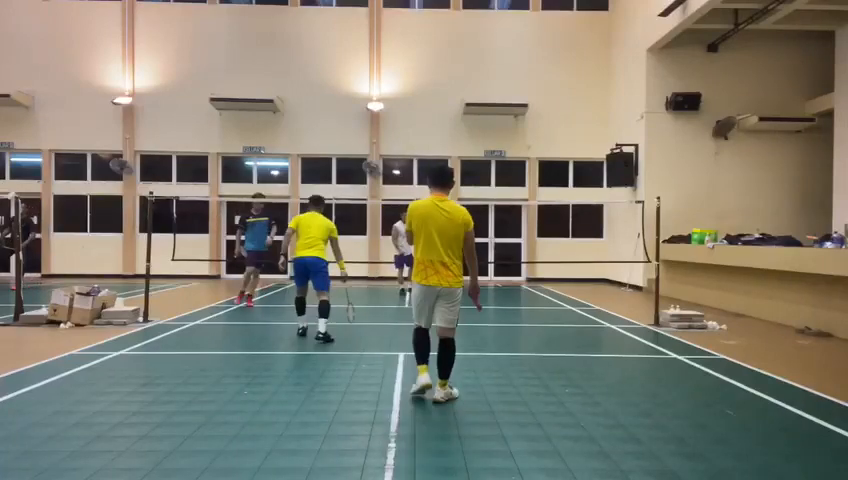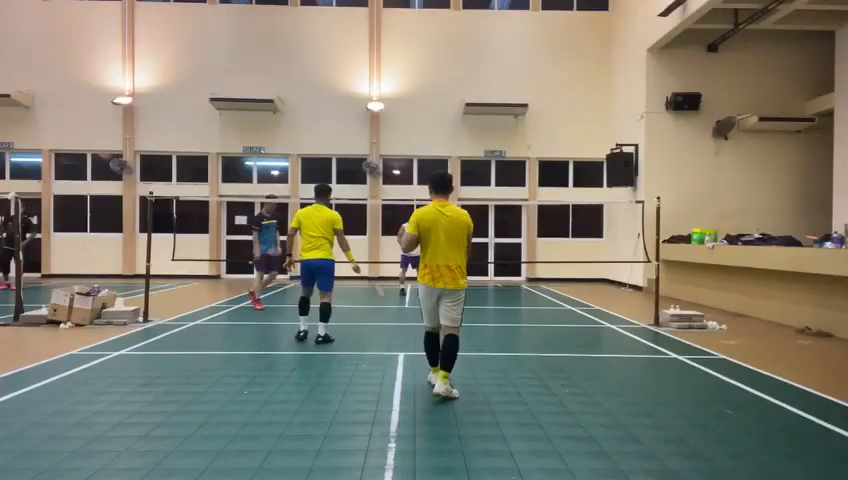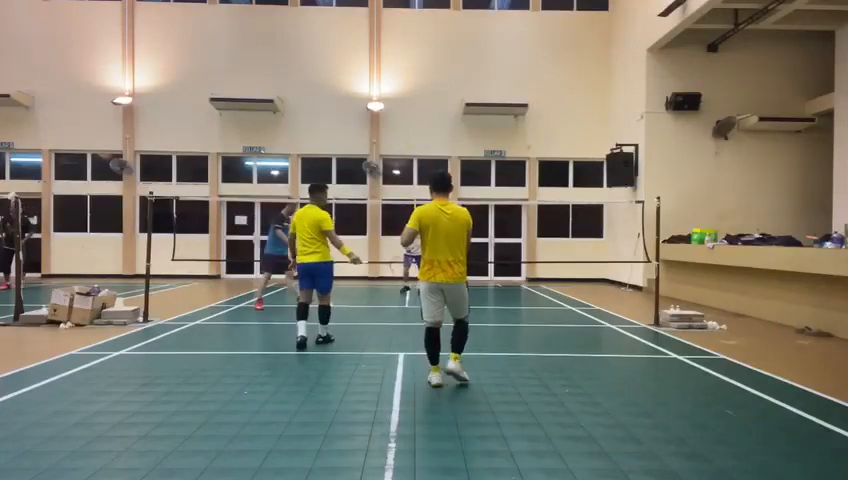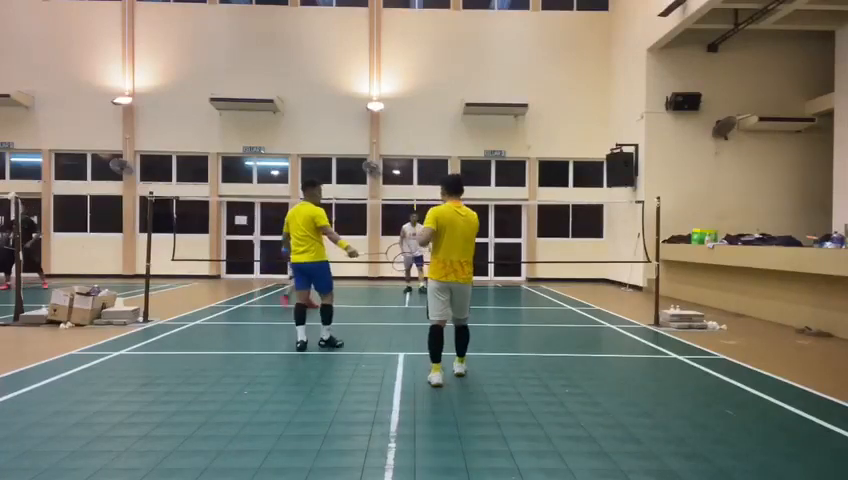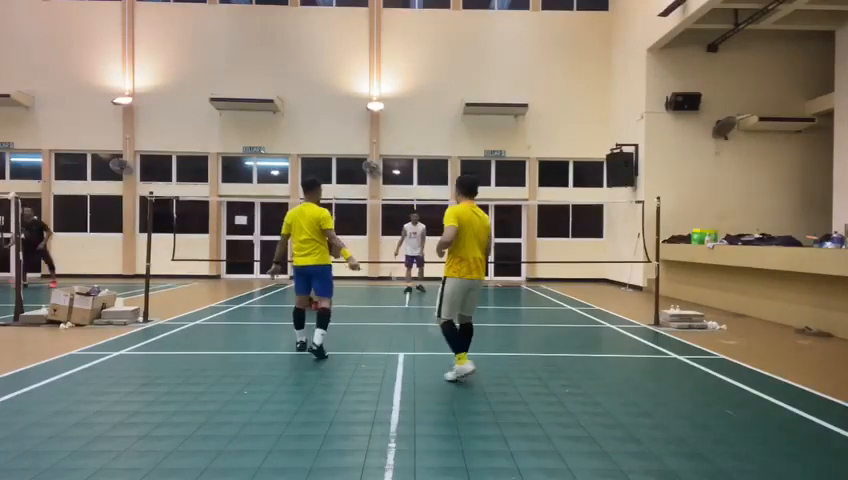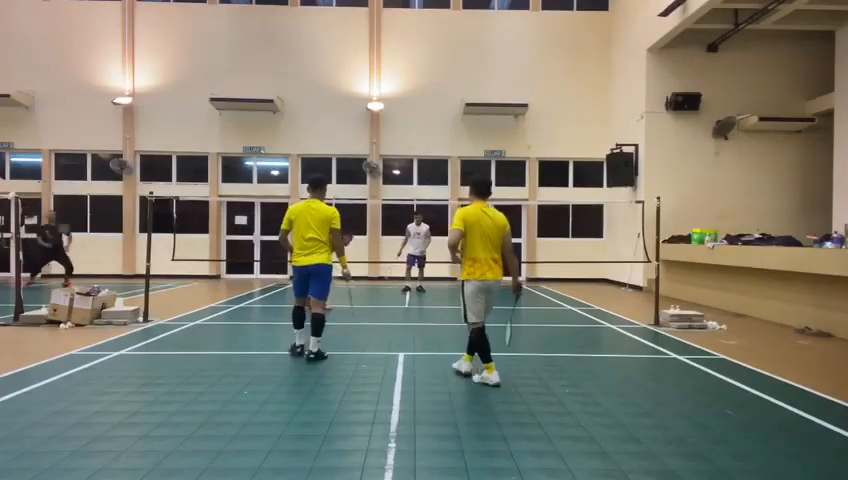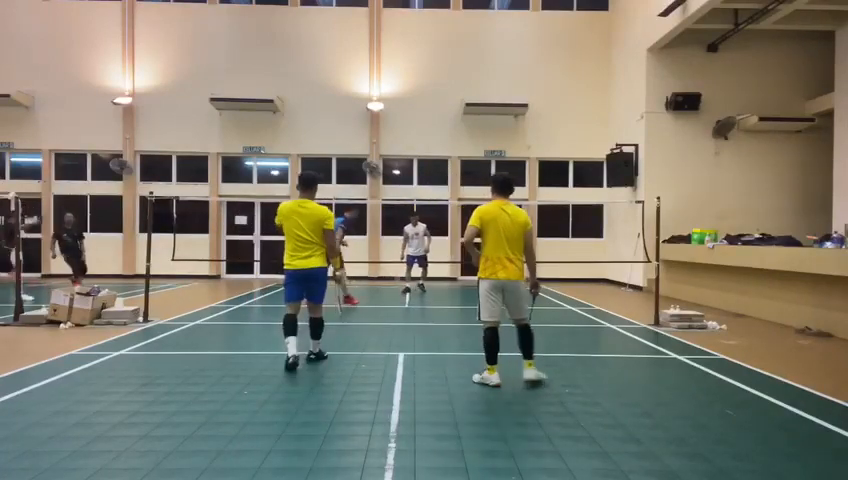
dt=0.3s
person 1, frame 1
left shoulder: (415, 208)
right shoulder: (462, 214)
right elbow: (470, 254)
right wrist: (474, 283)
left hip: (423, 280)
right hip: (451, 283)
left knee: (421, 327)
right knee: (447, 335)
left ankle: (423, 373)
right ankle: (443, 388)
person 1, frame 2
left shoulder: (420, 215)
right shoulder: (464, 216)
left elbow: (406, 247)
left wrist: (409, 235)
left hip: (429, 282)
right hip: (455, 283)
left knee: (431, 329)
right knee: (451, 332)
left ankle: (435, 373)
right ankle: (443, 381)
person 1, frame 3
left shoulder: (421, 213)
right shoulder: (464, 214)
left elbow: (405, 241)
right elbow: (467, 246)
left wrist: (408, 230)
left hip: (429, 278)
right hip: (456, 278)
left knee: (432, 325)
right knee: (461, 320)
left ankle: (435, 372)
right ankle: (455, 360)
person 1, frame 4
left shoulder: (436, 212)
right shoulder: (473, 216)
left elbow: (424, 240)
left wrist: (419, 237)
left hip: (439, 277)
right hip: (464, 278)
left knee: (437, 323)
right knee: (461, 322)
left ankle: (436, 371)
right ankle: (460, 363)
person 1, frame 5
left shoulder: (454, 211)
right shoulder: (484, 217)
left elbow: (448, 239)
left wrist: (439, 247)
left hip: (456, 274)
right hip: (477, 276)
left knee: (445, 319)
right knee: (466, 320)
left ankle: (463, 361)
right ankle: (463, 362)
person 1, frame 6
left shoulder: (464, 214)
right shoulder: (500, 217)
left elbow: (452, 242)
right elbow: (509, 252)
left wrist: (454, 255)
right wrist: (515, 279)
left hip: (473, 277)
right hip: (494, 277)
left knee: (475, 324)
right knee: (479, 322)
left ankle: (490, 371)
right ankle: (467, 361)
person 1, frame 7
left shoulder: (482, 211)
right shoulder: (522, 215)
left elbow: (467, 239)
right elbow: (529, 251)
left wrist: (475, 255)
right wrist: (533, 278)
left hip: (490, 276)
right hip: (515, 277)
left knee: (490, 324)
right knee: (522, 323)
left ankle: (491, 373)
right ankle: (530, 369)
person 2, frame 1
left shoulder: (299, 218)
right shoulder: (329, 223)
left elbow: (288, 235)
right elbow: (336, 248)
left wrist: (283, 255)
right wrist: (342, 268)
left hip: (300, 259)
right hip: (318, 260)
left knee: (300, 292)
right knee: (323, 295)
left ankle: (301, 326)
right ankle: (322, 330)
person 2, frame 2
left shoulder: (301, 213)
right shoulder: (333, 216)
left elbow: (290, 235)
right elbow: (341, 239)
left wrist: (289, 256)
right wrist: (352, 260)
left hip: (306, 260)
right hip: (325, 260)
left knee: (305, 294)
right knee: (325, 296)
left ankle: (303, 329)
right ankle: (321, 334)
person 2, frame 3
left shoulder: (298, 215)
right shoulder: (322, 215)
left elbow: (291, 239)
right elbow: (332, 238)
left wrist: (294, 257)
right wrist: (349, 254)
left hip: (303, 262)
right hip: (322, 262)
left knee: (304, 300)
right knee: (324, 299)
left ankle: (301, 334)
right ankle: (322, 335)
person 2, frame 4
left shoulder: (291, 213)
right shoulder: (316, 211)
left elbow: (286, 239)
right elbow: (329, 233)
left wrist: (291, 256)
right wrist: (346, 247)
left hip: (297, 262)
right hip: (317, 261)
left knee: (301, 300)
right knee: (327, 298)
left ankle: (301, 339)
right ankle: (326, 337)
person 2, frame 5
left shoulder: (291, 214)
right shoulder: (322, 213)
left elbow: (282, 242)
right elbow: (333, 239)
left wrist: (277, 263)
right wrist: (349, 257)
left hip: (299, 265)
right hip: (320, 264)
left knee: (301, 303)
right knee: (325, 302)
left ankle: (300, 341)
right ankle: (317, 342)
person 2, frame 6
left shoulder: (294, 210)
right shoulder: (331, 212)
left elbow: (282, 237)
right elbow: (337, 241)
right wrist: (344, 266)
left hip: (300, 265)
right hip: (321, 264)
left knee: (299, 304)
right knee: (318, 307)
left ankle: (299, 344)
right ankle: (314, 350)
person 2, frame 7
left shoulder: (284, 208)
right shoulder: (324, 212)
left elbow: (279, 225)
right elbow: (331, 243)
left hip: (293, 268)
right hip: (317, 267)
left knee: (291, 311)
right knee: (315, 310)
left ankle: (292, 353)
right ankle: (314, 351)
